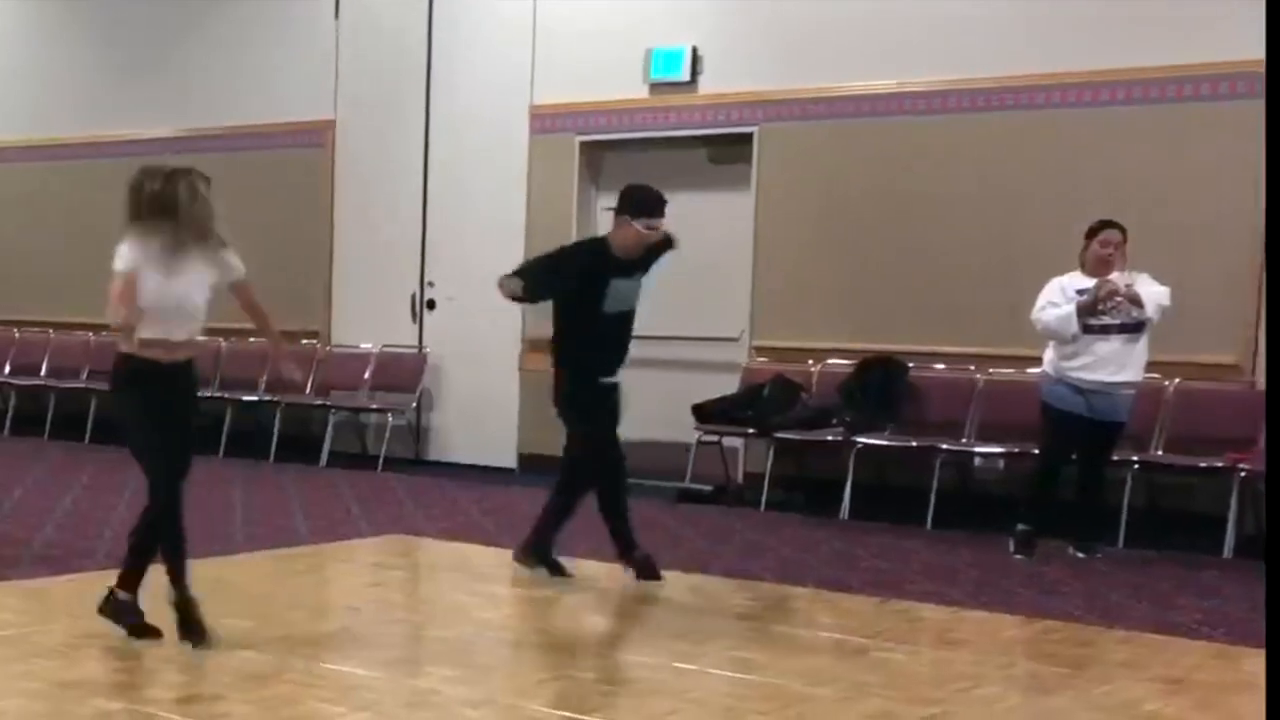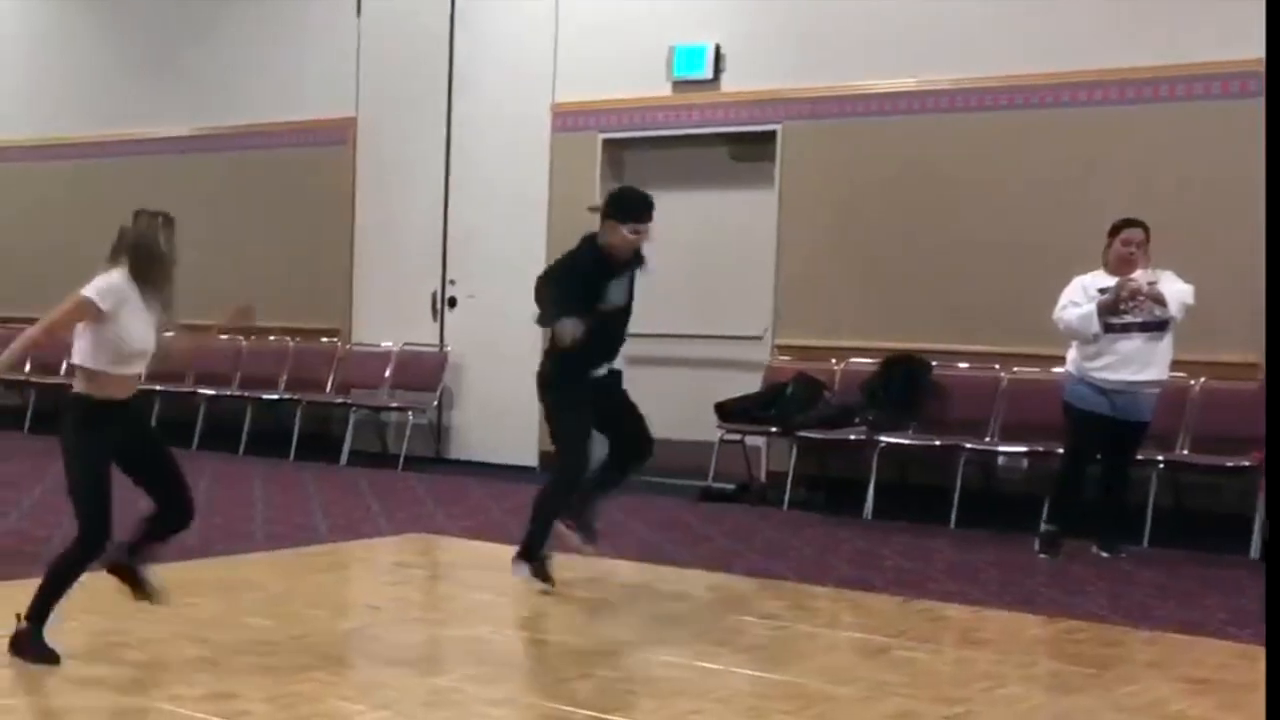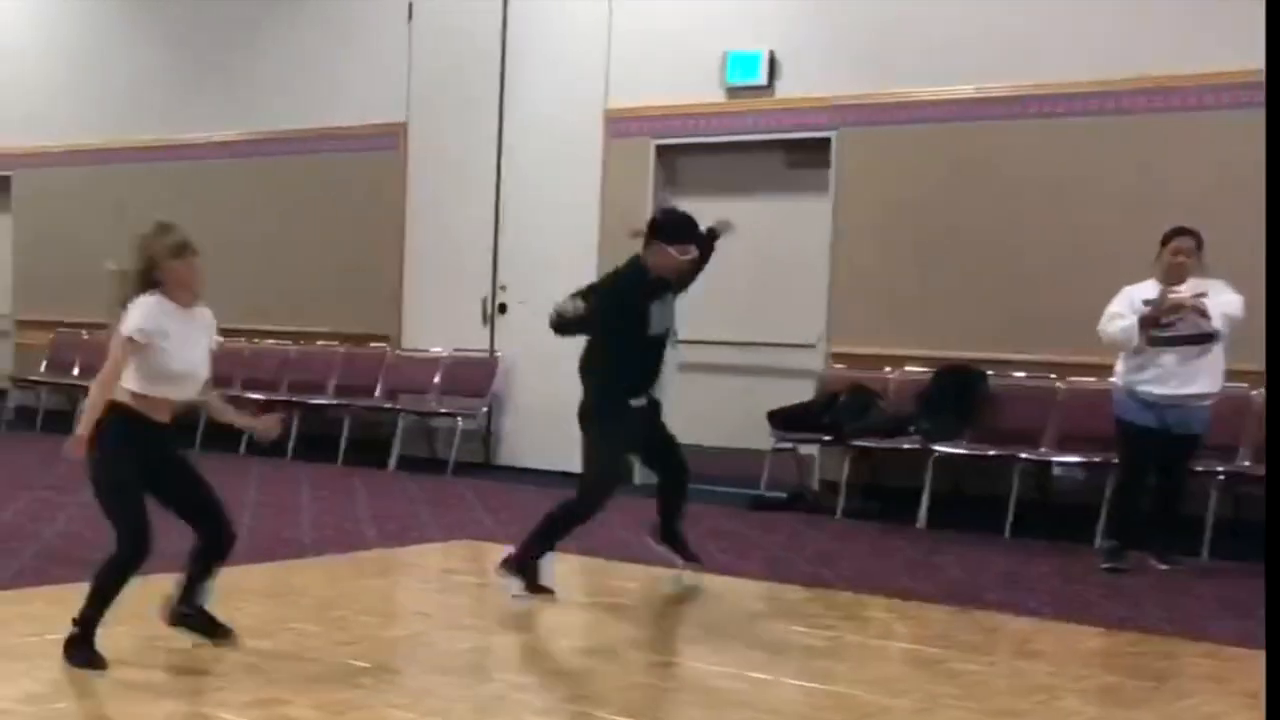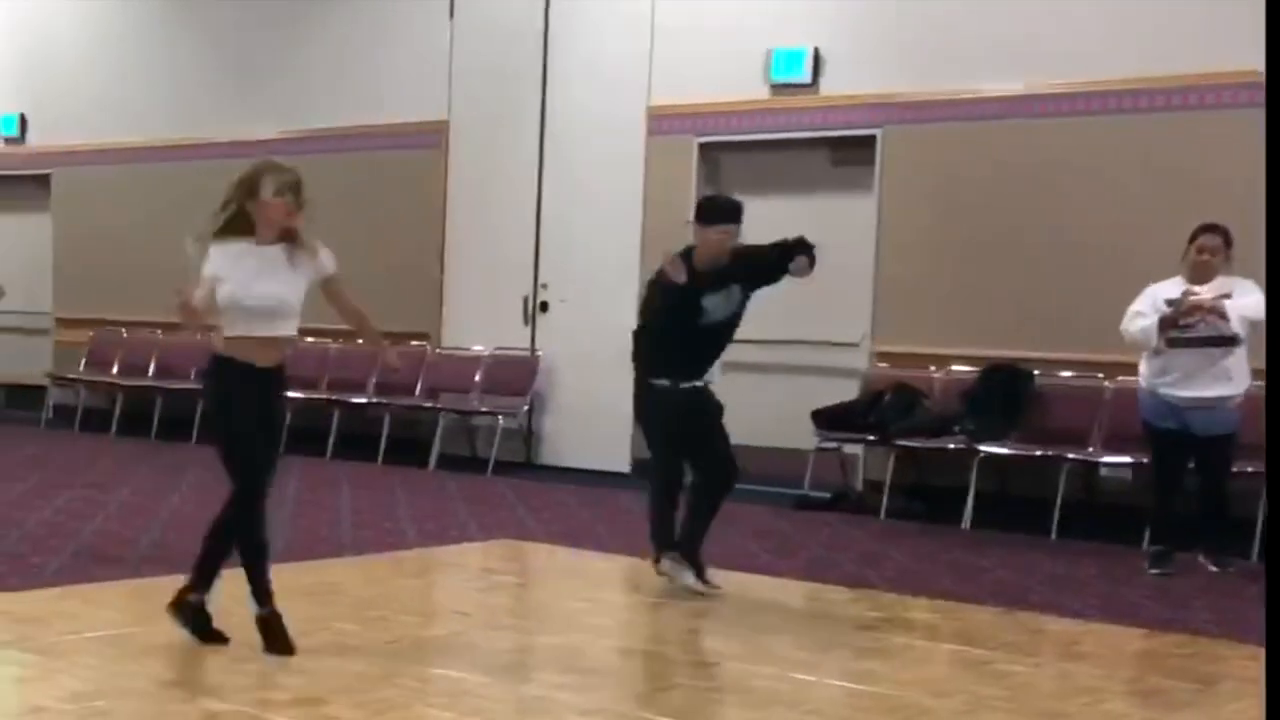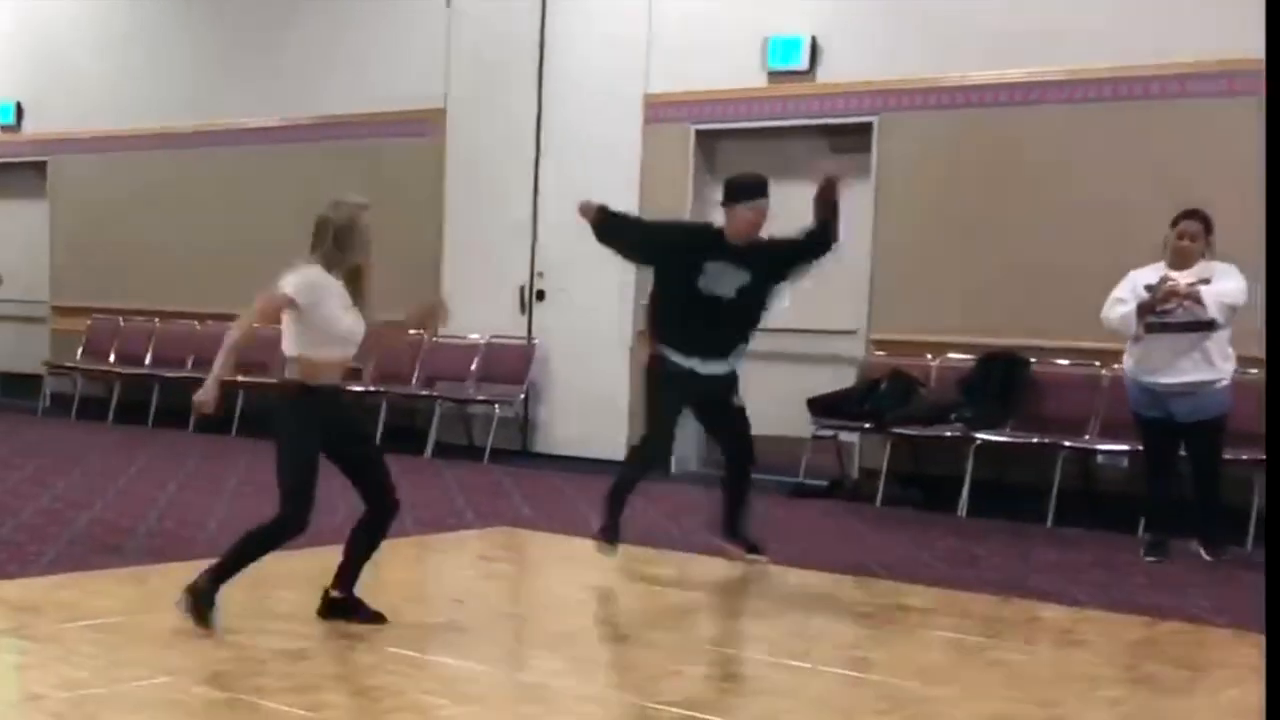
dt=0.4s
person 1, frame 1
left shoulder: (215, 256)
right shoulder: (137, 248)
left elbow: (252, 306)
right elbow: (118, 311)
left wrist: (282, 356)
right wrist: (124, 321)
left hip: (179, 378)
right hip: (135, 379)
left knee: (168, 490)
right knee: (165, 486)
left ankle: (123, 595)
right ankle: (181, 594)
person 1, frame 2
left shoulder: (141, 294)
right shoulder: (112, 286)
right elbow: (46, 328)
left hip: (130, 416)
right hip: (89, 418)
left knee: (179, 507)
right knee: (93, 536)
left ankle: (126, 559)
person 1, frame 3
left shoulder: (202, 319)
right shoulder: (148, 311)
right elbow: (109, 374)
left wrist: (249, 422)
right wrist: (83, 428)
left hip: (159, 441)
right hip: (120, 435)
left knee: (220, 534)
right knee: (136, 544)
left ankle: (187, 606)
right ankle: (80, 635)
person 1, frame 4
left shoulder: (309, 253)
right shoulder: (225, 253)
left elbow: (346, 308)
right elbow: (200, 317)
left wrist: (384, 347)
right wrist: (192, 308)
left hip: (270, 383)
right hip: (229, 379)
left knee: (248, 497)
right knee: (251, 496)
left ankle: (193, 596)
right ankle: (265, 610)
person 1, frame 5
left shoulder: (345, 284)
right shoulder: (308, 279)
right elbow: (243, 327)
left wrist: (414, 323)
right wrist: (215, 380)
left hip: (334, 404)
right hip: (304, 404)
left knee: (385, 502)
right knee: (293, 519)
left ankle: (338, 595)
right ankle: (207, 585)
person 2, frame 1
left shoulder: (637, 257)
right shoulder: (583, 258)
right elbow: (541, 274)
left wrist: (663, 243)
right wrist: (515, 283)
left hip: (603, 380)
right hip: (578, 384)
left knee: (583, 470)
right knee: (607, 465)
left ankle: (537, 548)
right ankle: (629, 551)
person 2, frame 2
left shoulder: (622, 256)
right shoulder: (582, 261)
right elbow: (550, 288)
right wrist: (561, 319)
left hip: (601, 376)
right hip: (565, 380)
left knee: (636, 446)
right knee: (571, 469)
left ankle: (575, 510)
right ankle: (531, 553)
person 2, frame 3
left shoulder: (665, 279)
right shoulder: (621, 286)
right elbow: (566, 324)
left wrist: (711, 238)
right wrist: (570, 311)
left hip: (639, 403)
right hip: (608, 406)
left knee: (675, 471)
right knee: (594, 494)
left ankle: (668, 535)
right ankle: (524, 562)
person 2, frame 4
left shoulder: (742, 264)
right shoulder: (673, 276)
left elbow: (788, 253)
right elbow: (652, 330)
left wrist: (802, 256)
right wrist: (673, 287)
left hip: (693, 390)
right hip: (658, 390)
left knee: (720, 471)
right knee: (669, 475)
left ankle: (685, 555)
right ankle: (668, 552)
person 2, frame 5
left shoulder: (769, 256)
right shoulder: (688, 242)
left elbow: (819, 242)
right elbow: (635, 233)
left wrist: (827, 198)
right wrist: (600, 217)
left hip: (719, 376)
right hip: (672, 370)
left knee: (741, 454)
right knee: (655, 449)
left ankle: (733, 530)
right ankle: (613, 512)
person 3, frame 1
left shoulder: (1137, 282)
right shoulder: (1063, 284)
left elbow: (1160, 299)
right elbow: (1044, 321)
left wrist: (1128, 294)
right wrist: (1086, 304)
left hip: (1115, 394)
right hip: (1067, 389)
left knee: (1094, 468)
right knee: (1051, 461)
left ankle: (1084, 537)
right ankle: (1027, 528)
person 3, frame 2
left shoulder: (1161, 279)
right shoulder: (1085, 283)
left elbow: (1183, 297)
right elbow: (1066, 321)
left wrist: (1149, 293)
right wrist: (1107, 303)
left hip: (1138, 393)
right hip: (1089, 388)
left knee: (1118, 467)
right knee: (1076, 460)
left ankle: (1107, 536)
right ankle: (1052, 528)
person 3, frame 3
left shoulder: (1212, 289)
right shoulder: (1133, 293)
left elbow: (1232, 309)
right elbow: (1111, 332)
left wrist: (1192, 305)
right wrist: (1150, 316)
left hip: (1190, 405)
right hip: (1139, 401)
left knee: (1172, 479)
right knee: (1132, 474)
left ankle: (1161, 546)
right ankle: (1116, 544)
person 3, frame 4
left shoulder: (1240, 289)
right shoulder: (1159, 292)
left elbow: (1254, 310)
right elbow: (1133, 330)
left wrist: (1212, 306)
right wrist: (1173, 317)
left hip: (1218, 406)
right hip: (1165, 403)
left knee: (1215, 481)
right knee: (1166, 480)
left ankle: (1212, 547)
right ankle: (1161, 548)
person 3, frame 5
left shoulder: (1222, 273)
right shoulder: (1140, 277)
left elbow: (1232, 296)
right elbow: (1113, 316)
left wrist: (1188, 292)
right wrist: (1150, 303)
left hip: (1206, 391)
right hip: (1151, 390)
left knee: (1207, 468)
right knee: (1158, 468)
left ankle: (1208, 537)
right ankle: (1156, 536)
